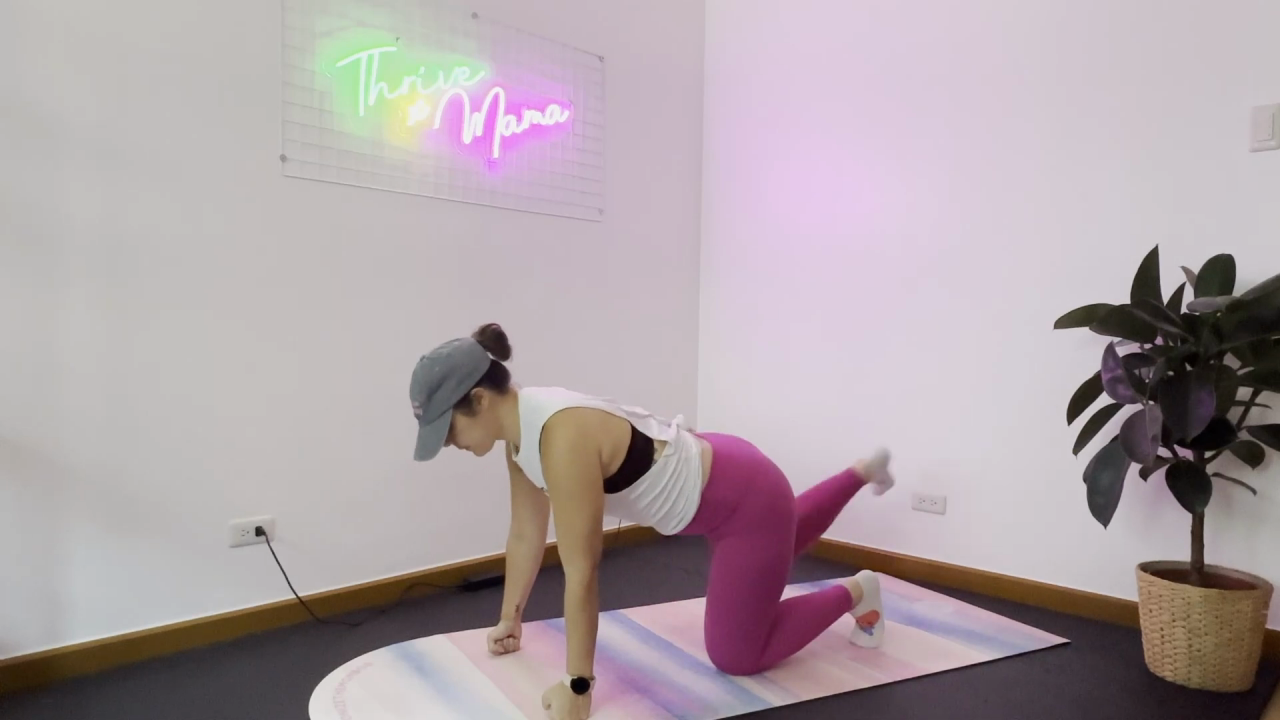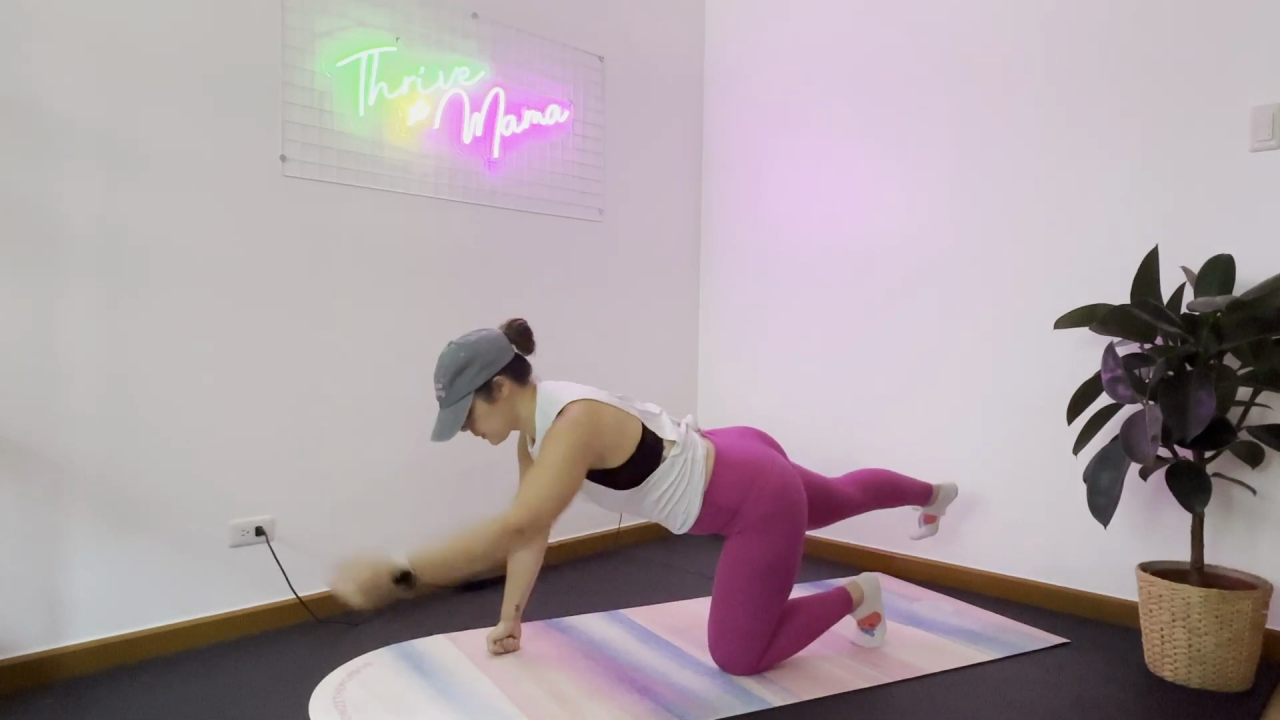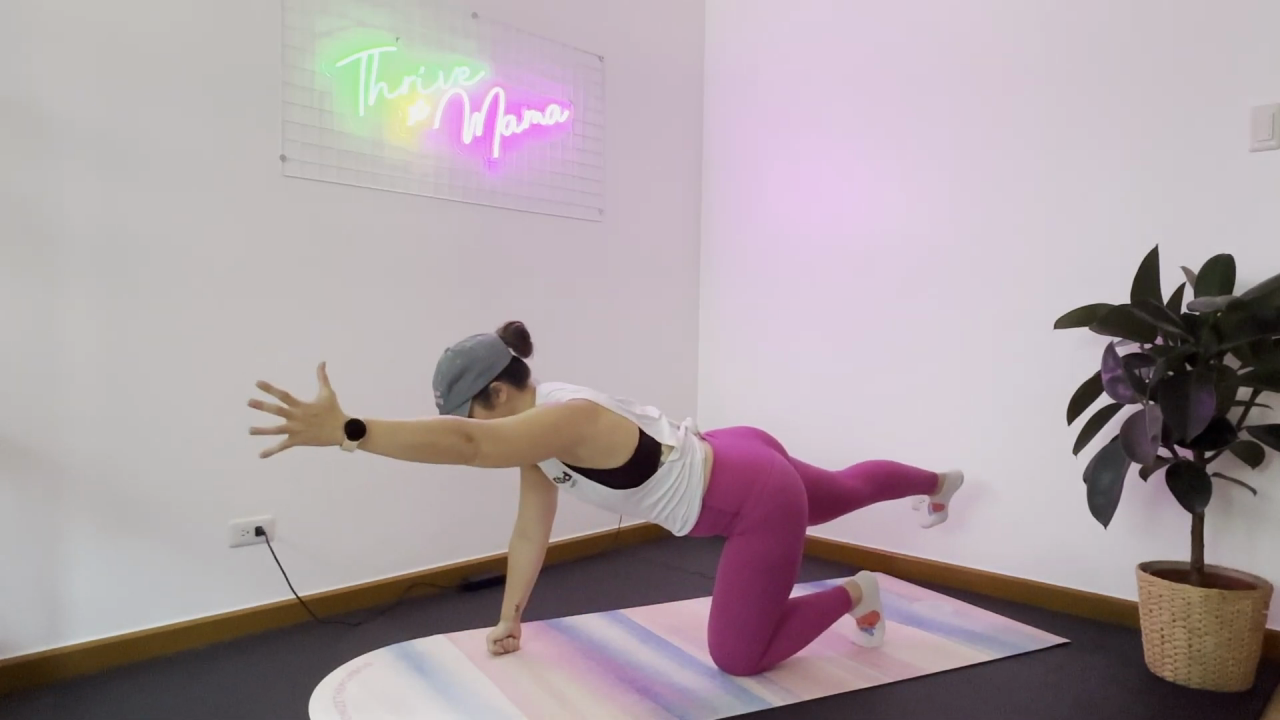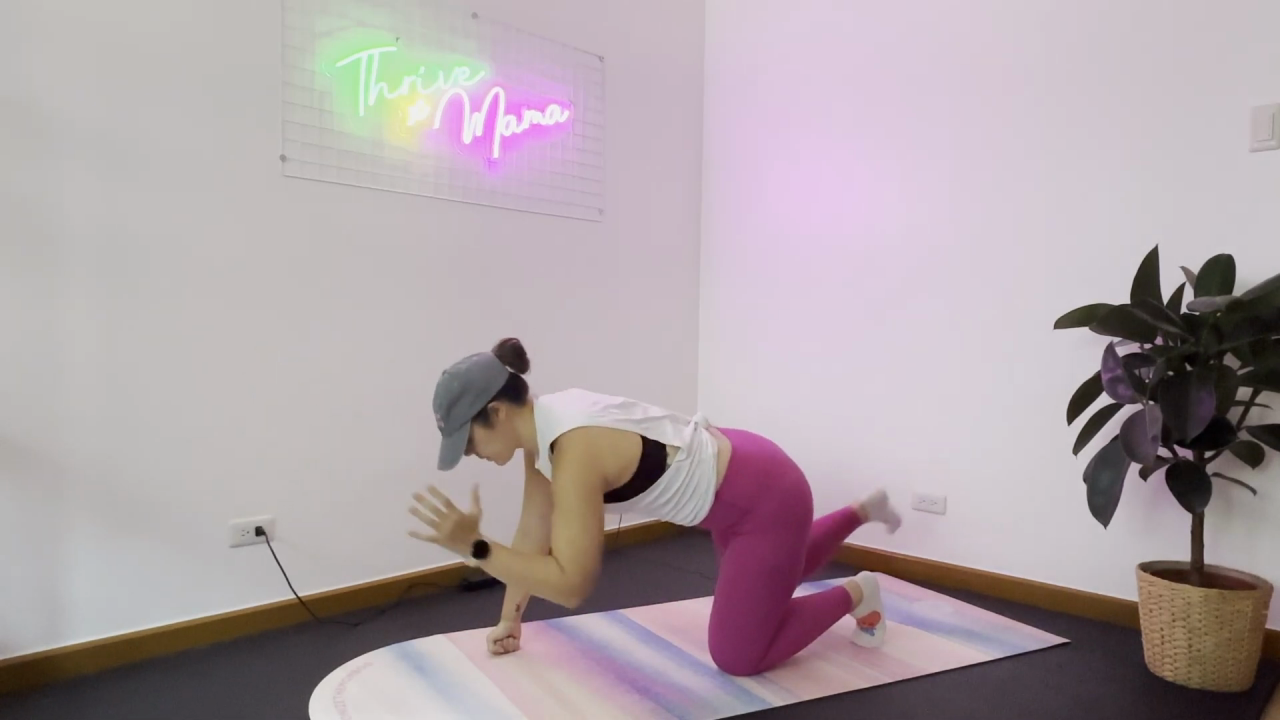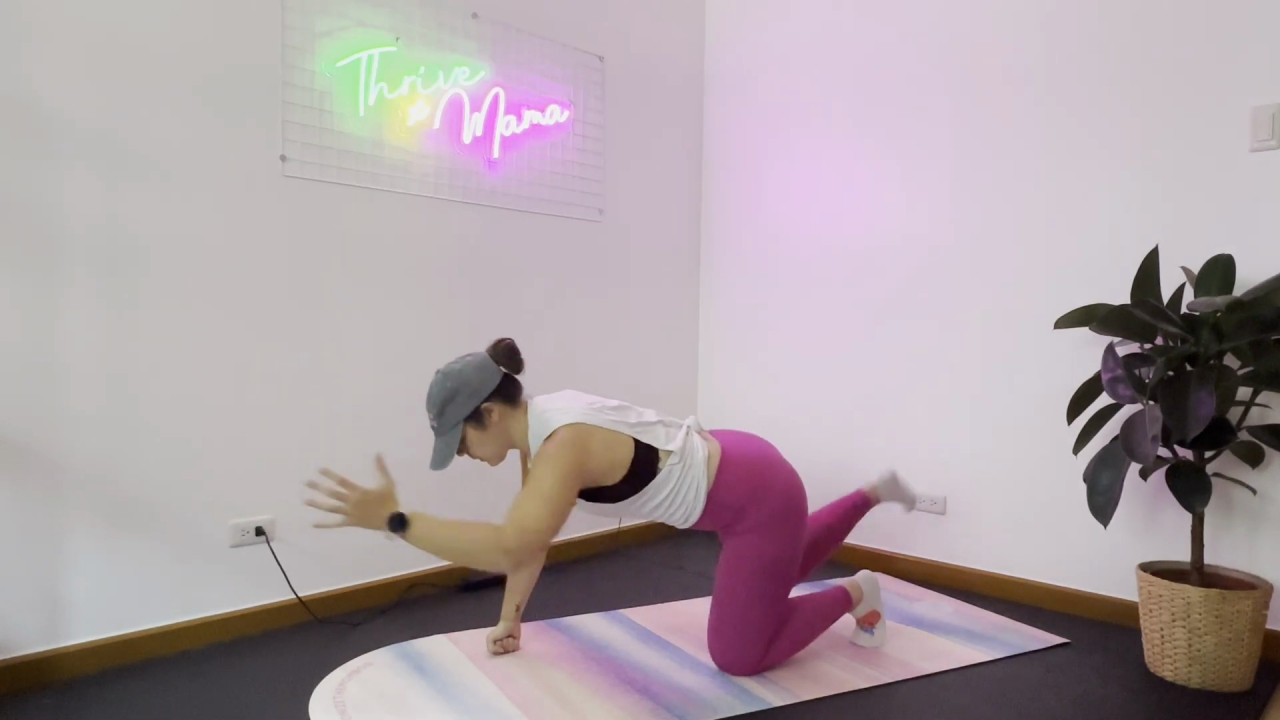
dt=1s
person 1, frame 1
left shoulder: (562, 438)
right shoulder: (519, 429)
left elbow: (581, 571)
right elbow: (526, 534)
right wrist: (510, 619)
left hip: (748, 500)
right hip: (711, 480)
left knee: (735, 656)
left ankle: (854, 592)
right ankle: (863, 472)
person 1, frame 2
left shoulder: (574, 426)
right shoulder: (534, 428)
left elbow: (518, 528)
right elbow: (533, 536)
left wrist: (397, 574)
right wrist: (510, 618)
left hip: (758, 501)
right hip: (725, 458)
left knee: (739, 655)
right knee: (834, 495)
left ankle: (855, 596)
right ankle: (930, 494)
person 1, frame 3
left shoulder: (565, 421)
right shoulder: (540, 426)
left elbow: (466, 446)
right elbow: (530, 530)
left wrist: (345, 430)
right wrist: (510, 617)
left hip: (759, 500)
right hip: (733, 459)
left knee: (737, 657)
right knee: (841, 491)
left ankle: (852, 594)
right ankle: (936, 482)
person 1, frame 4
left shoulder: (575, 452)
right shoulder: (540, 424)
left elbow: (572, 584)
right elbow: (535, 530)
left wrist: (474, 547)
right wrist: (509, 620)
left hip: (765, 497)
right hip: (733, 465)
left knee: (737, 657)
right knee: (780, 573)
left ankle: (856, 594)
right ankle: (862, 510)
person 1, frame 5
left shoulder: (563, 447)
right shoulder: (534, 421)
left elbow: (512, 550)
right elbow: (524, 535)
left wrist: (393, 518)
right wrist: (510, 620)
left hip: (760, 498)
right hip: (724, 470)
left knee: (737, 657)
right knee: (781, 573)
left ankle: (853, 593)
right ankle: (875, 493)
